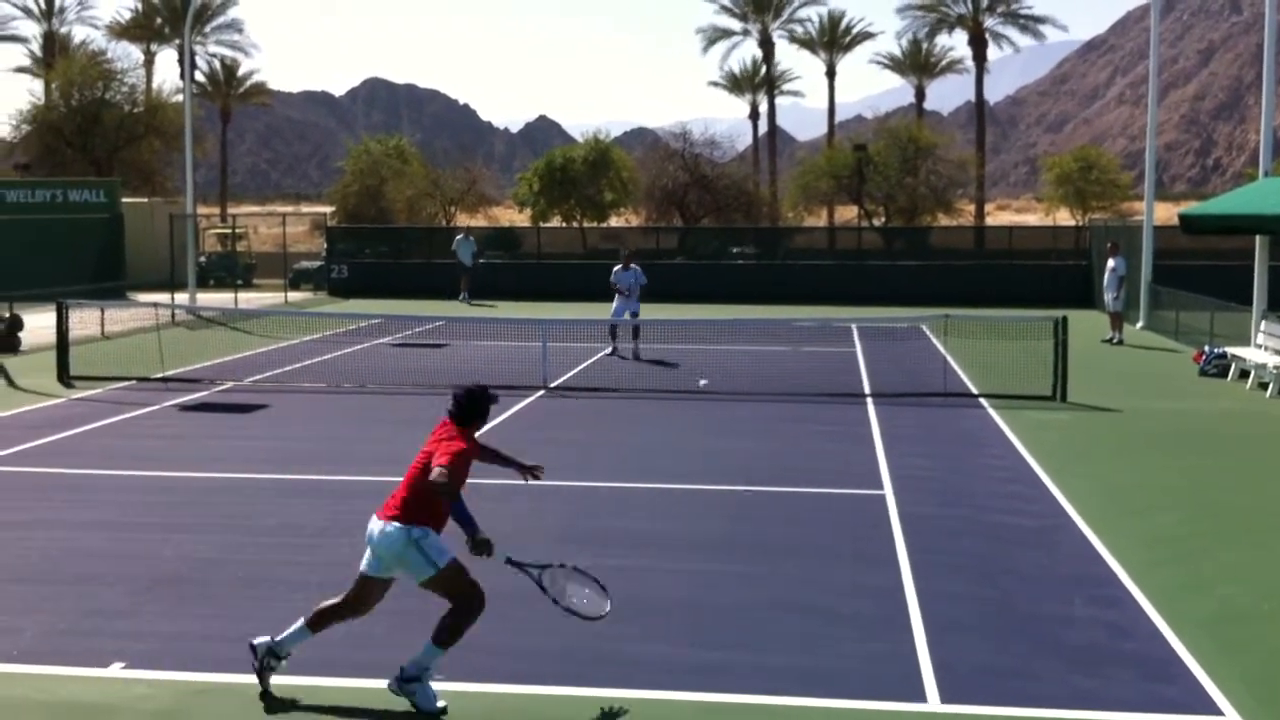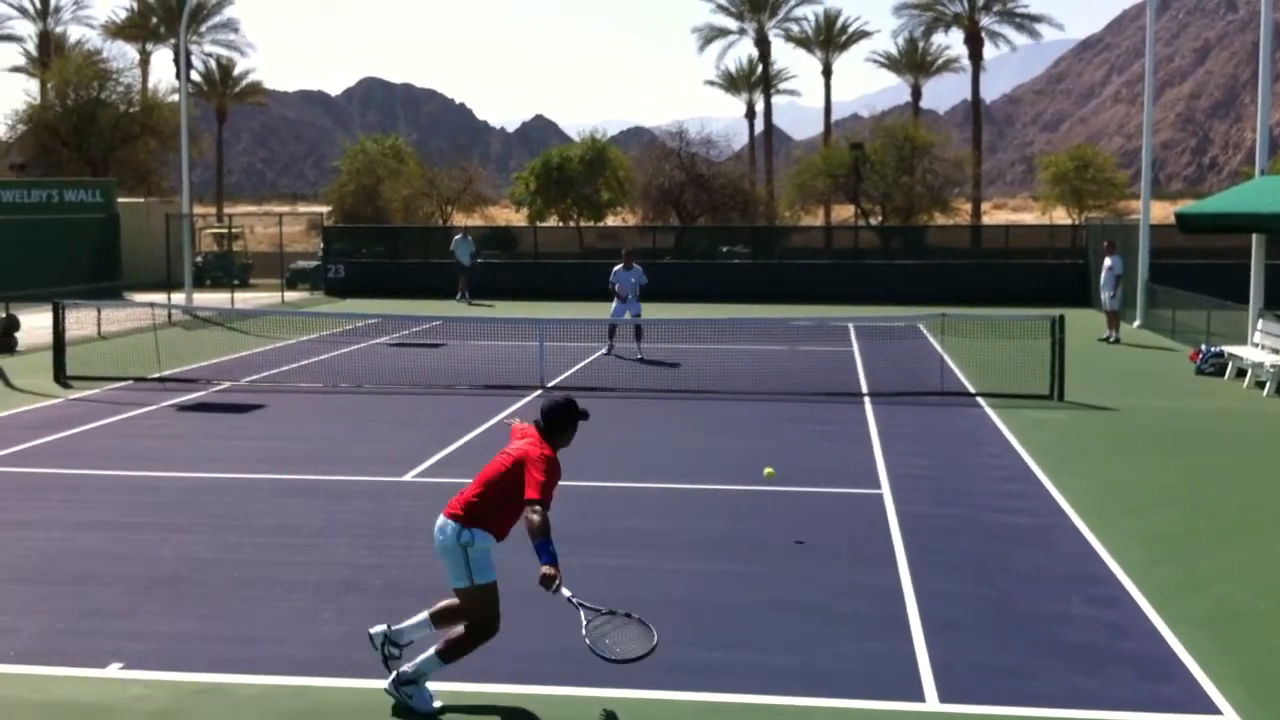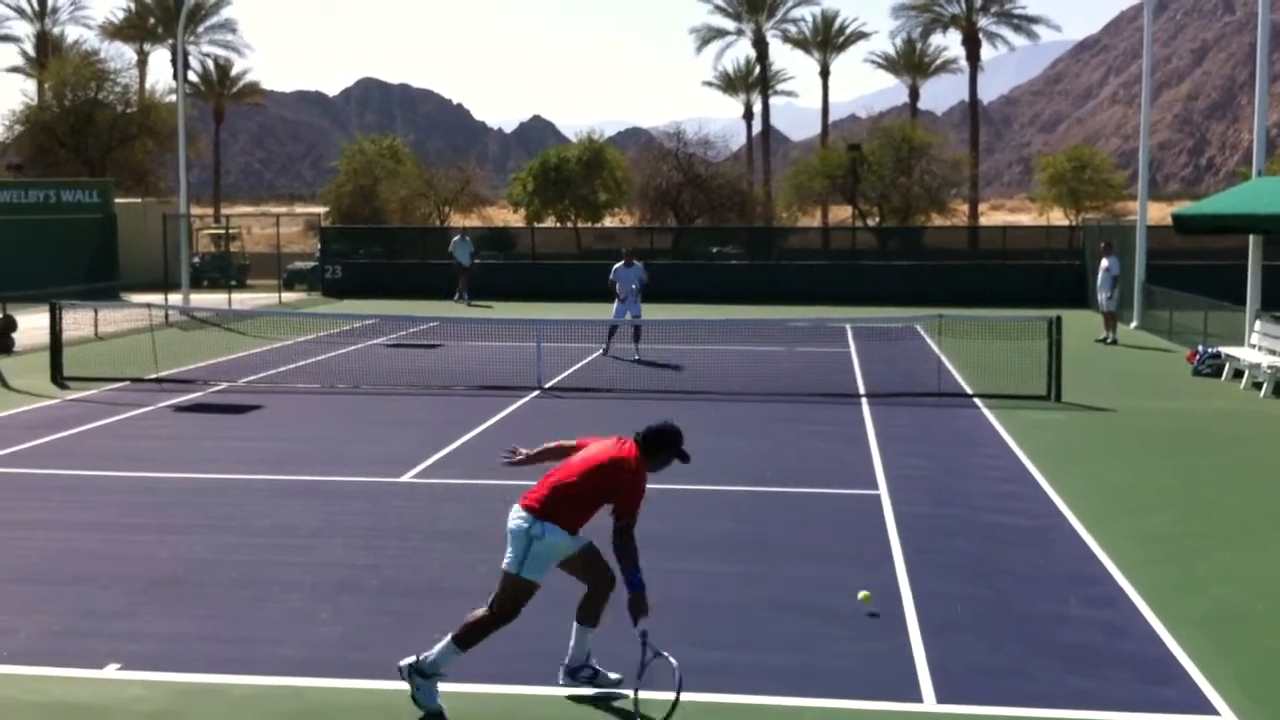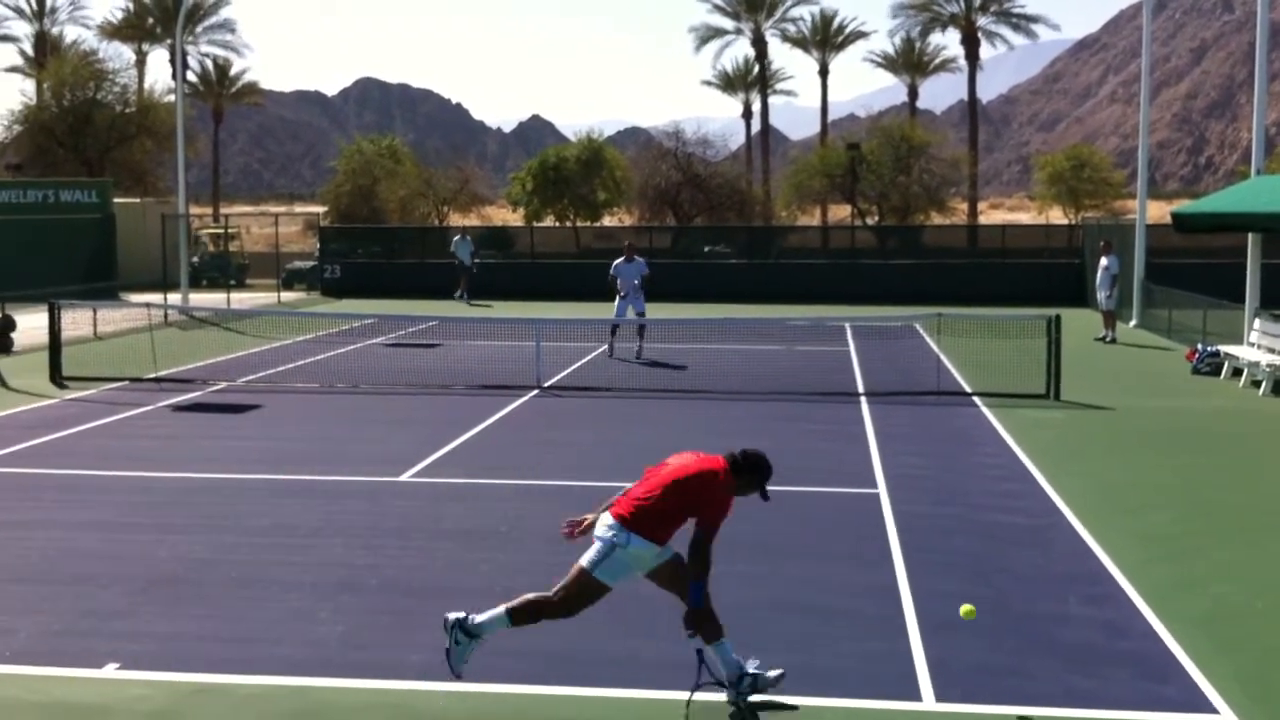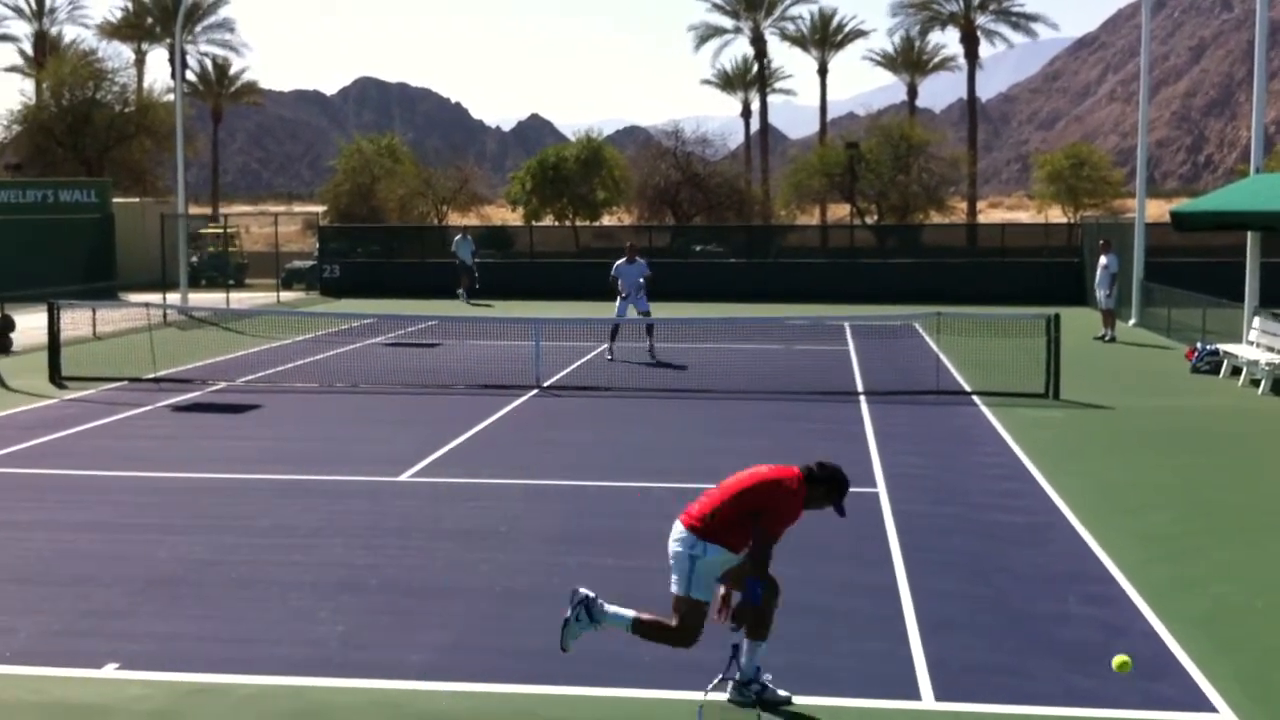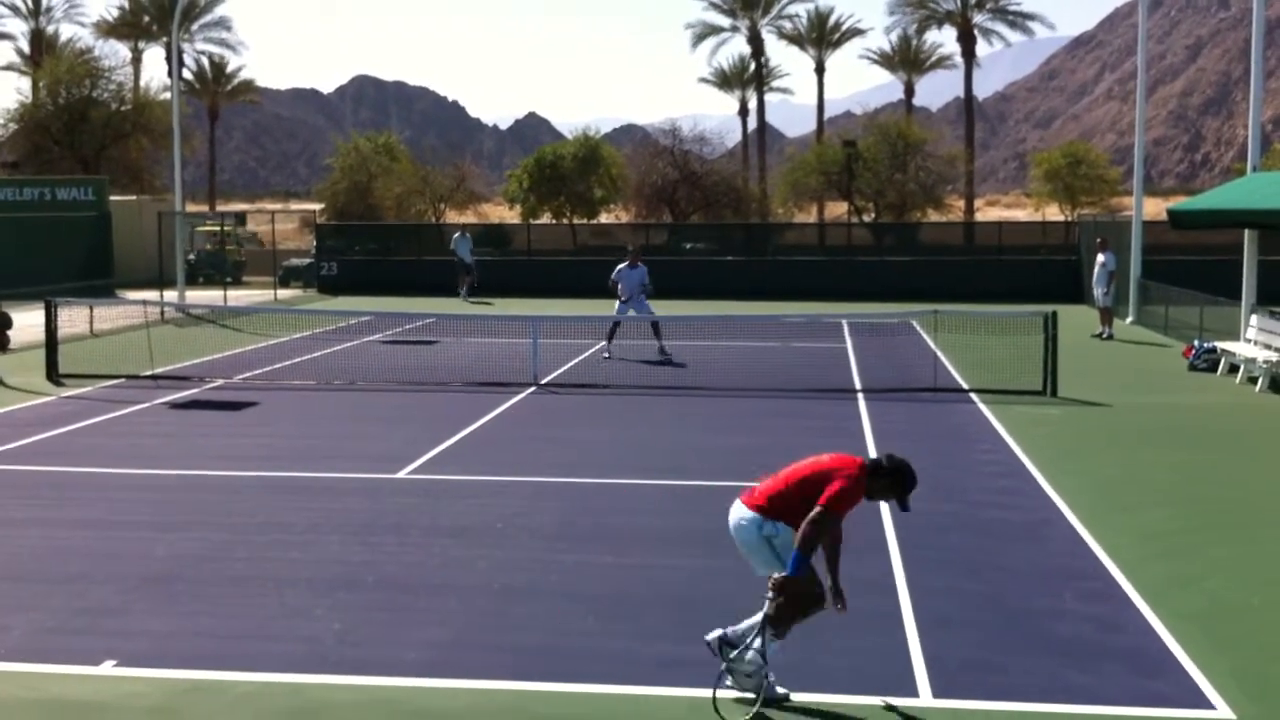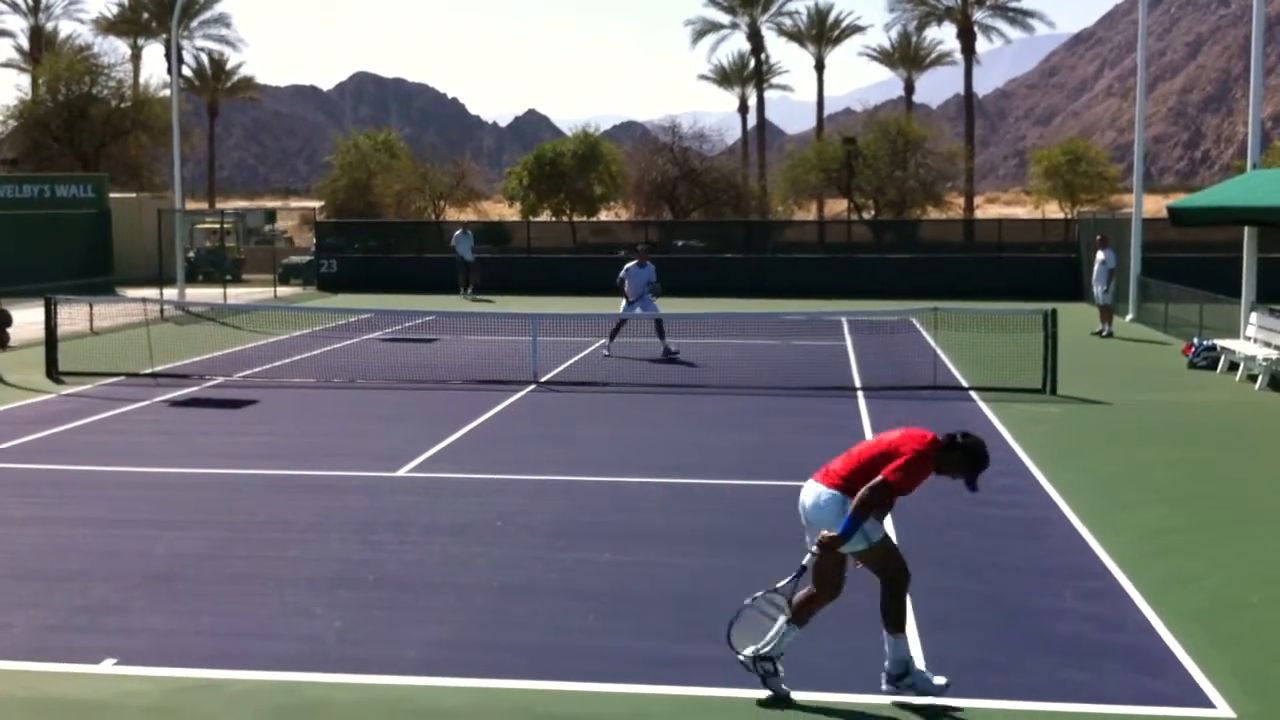
dt=0.1s
person 1, frame 1
left shoulder: (448, 430)
right shoulder: (459, 445)
right elbow: (440, 483)
left wrist: (516, 464)
right wrist: (473, 532)
left hip: (386, 528)
right hip: (406, 533)
left knee: (354, 604)
right knee: (470, 600)
left ankle: (273, 649)
right ankle: (412, 677)
person 1, frame 2
left shoulder: (527, 433)
right shoulder: (546, 459)
right elbow: (536, 515)
right wrist: (548, 564)
left hip: (456, 525)
right hip: (466, 534)
left knee: (473, 605)
right knee: (486, 625)
left ankle: (393, 635)
right ankle: (409, 680)
person 1, frame 3
left shoulder: (616, 445)
right shoulder: (633, 473)
left elbow: (563, 447)
right elbow: (623, 536)
left wrist: (530, 456)
right wrist: (636, 589)
left hip: (537, 517)
right hip: (540, 525)
left knee: (602, 579)
right knee: (502, 612)
left ankle: (577, 665)
right ankle: (424, 670)
person 1, frame 4
left shoulder: (697, 463)
right shoulder: (720, 487)
left elbow: (640, 492)
right elbow: (699, 550)
left wrist: (595, 519)
right wrist: (696, 604)
left hip: (634, 534)
right hip: (627, 538)
left knee: (694, 593)
right knee: (563, 604)
left ankle: (736, 677)
right ankle: (471, 627)
person 1, frame 5
left shoulder: (780, 478)
right shoulder: (792, 493)
right elbow: (762, 550)
left wrist: (727, 588)
right wrist: (750, 600)
left hip: (704, 541)
right hip: (699, 545)
left knee: (767, 593)
right knee: (683, 636)
left ankle: (747, 680)
right ankle: (593, 609)
person 1, frame 6
left shoulder: (849, 467)
right shoulder: (853, 480)
left elbow: (831, 529)
right elbow: (814, 525)
left wrist: (833, 581)
right wrist: (793, 573)
left hip: (750, 513)
right hip: (757, 521)
left knee: (797, 598)
right knee: (810, 598)
right ankle: (732, 640)
person 1, frame 7
left shoulder: (920, 440)
right shoulder: (920, 457)
right elbow: (874, 491)
right wrist: (842, 535)
left hip: (817, 492)
right hip: (833, 501)
left knee: (827, 588)
right knee: (896, 576)
left ankle: (765, 655)
right ankle: (899, 671)
